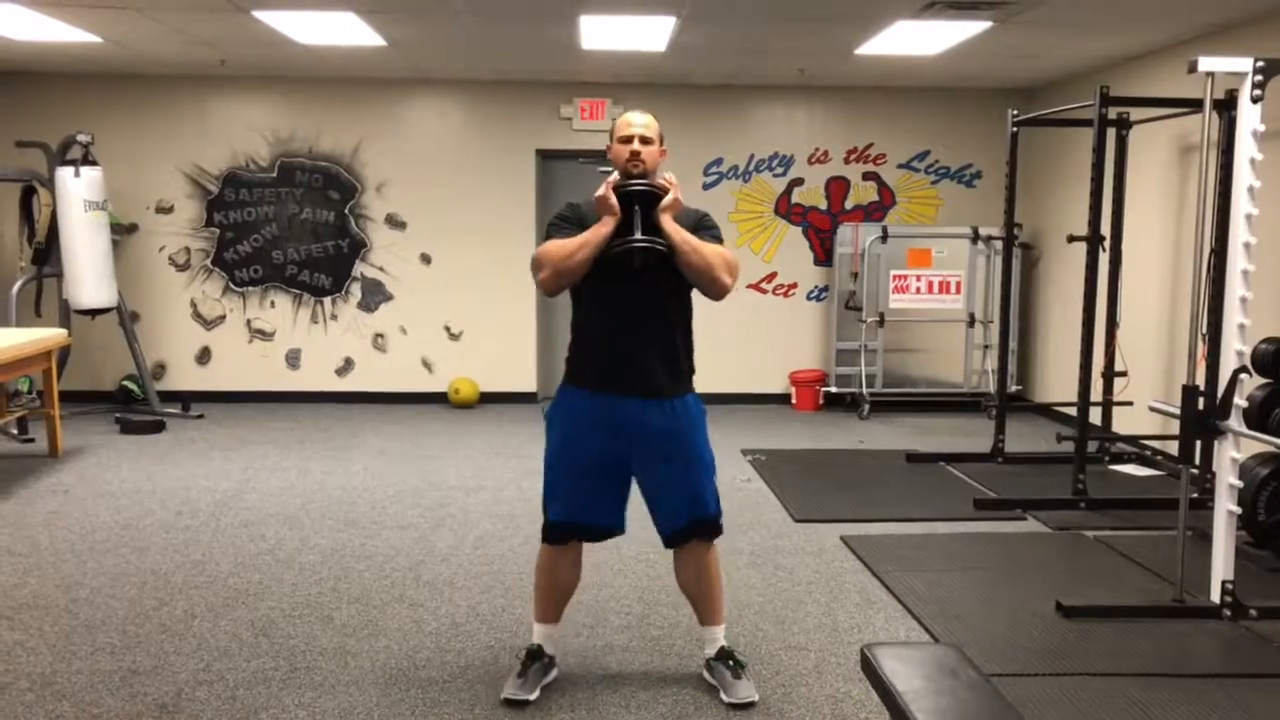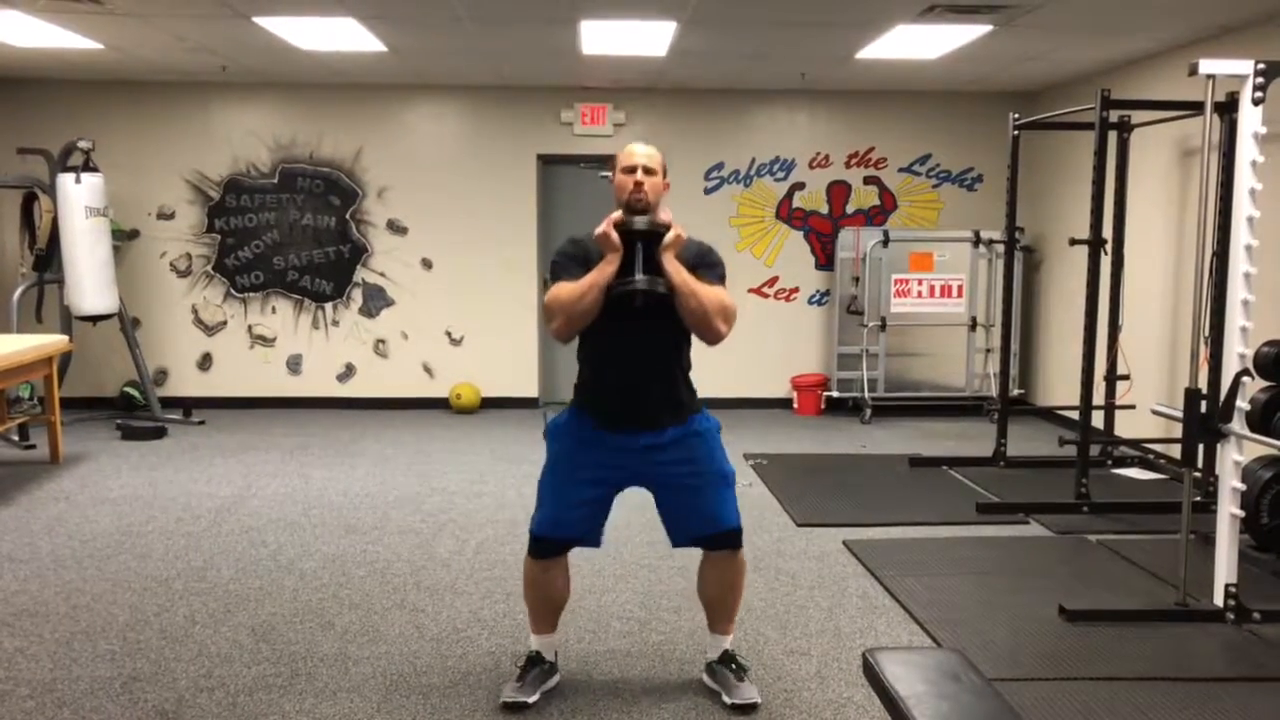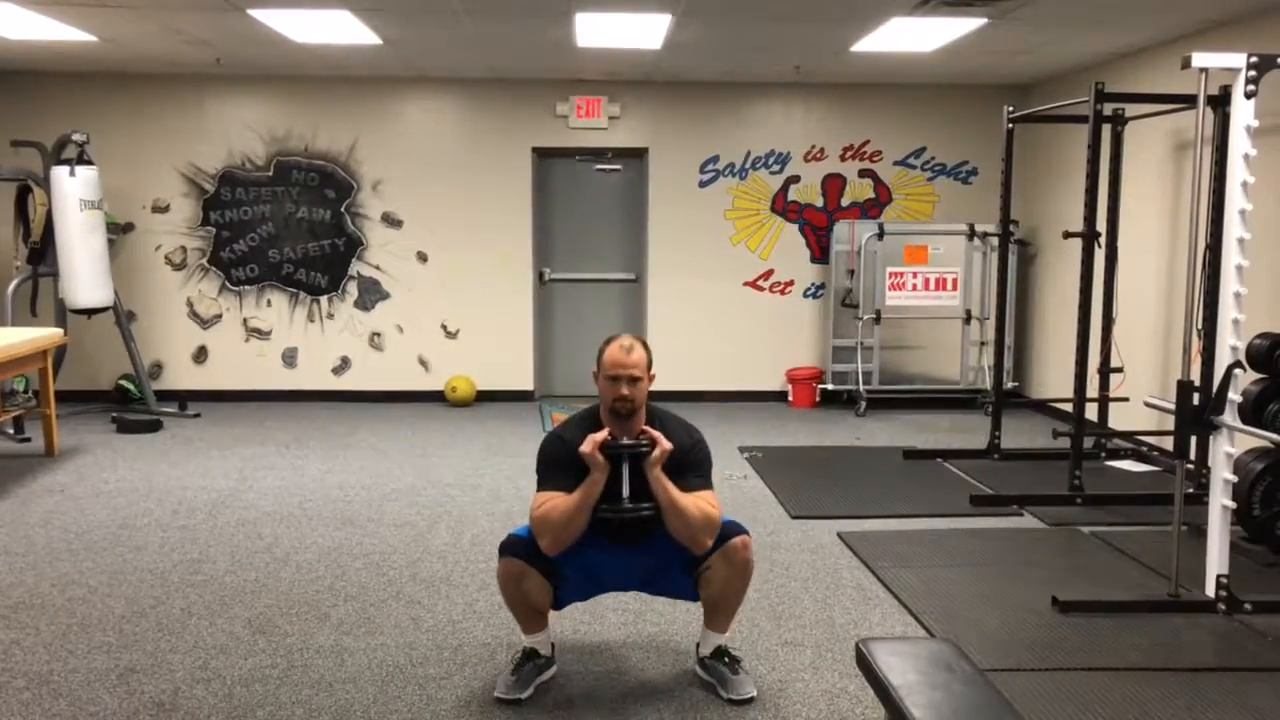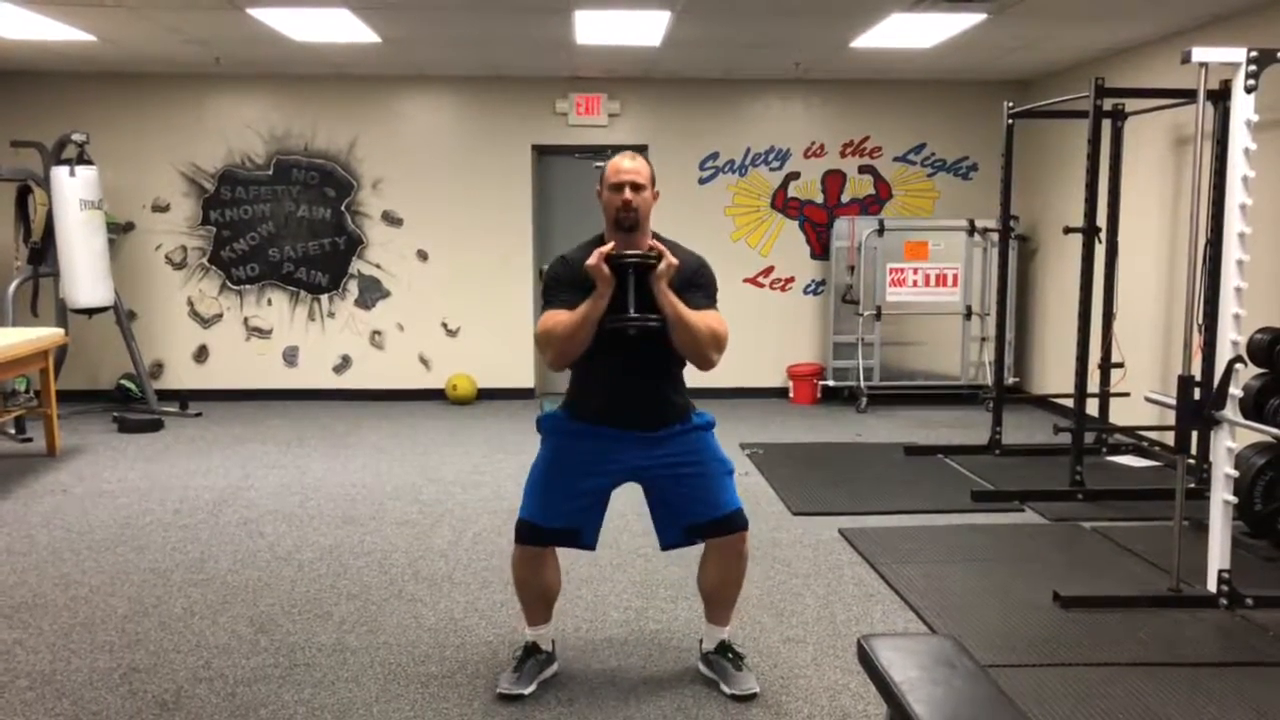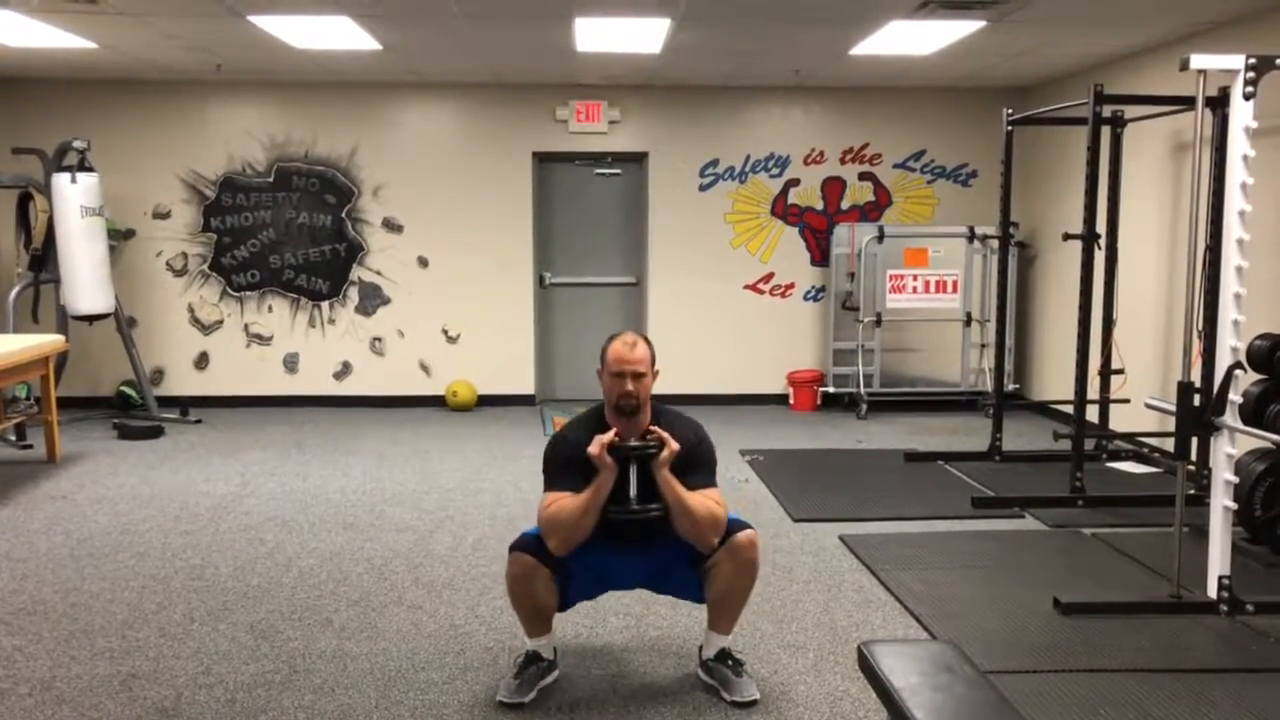
dt=1s
person 1, frame 1
left shoulder: (693, 220)
right shoulder: (580, 215)
left elbow: (721, 282)
right elbow: (548, 277)
left wrist: (667, 220)
right wrist: (607, 220)
left hip: (669, 403)
right hip: (587, 400)
left knee: (694, 530)
right knee: (564, 530)
left ankle: (717, 652)
right ankle: (542, 650)
person 1, frame 2
left shoulder: (696, 254)
right shoulder: (580, 251)
left elbow: (716, 327)
right elbow: (561, 324)
left wrist: (669, 259)
right wrist: (610, 259)
left hip: (678, 428)
right hip: (592, 428)
left knee: (724, 539)
right knee: (547, 543)
left ankle: (720, 656)
right ankle: (543, 657)
person 1, frame 3
left shoulder: (682, 440)
right shoulder: (565, 442)
left elbow: (702, 539)
right elbow: (549, 541)
left wrist: (655, 473)
right wrist: (596, 475)
left hip: (663, 552)
right hip: (586, 553)
left knee: (735, 546)
right knee: (515, 557)
left ankle: (712, 651)
right ankle: (538, 652)
person 1, frame 4
left shoulder: (687, 266)
right shoulder: (571, 268)
left elbow: (709, 355)
right elbow: (554, 356)
left wrist: (662, 289)
right wrist: (601, 291)
left hip: (673, 431)
right hip: (586, 431)
left knee: (728, 534)
right knee: (533, 539)
left ankle: (716, 646)
right ankle: (539, 647)
person 1, frame 5
left shoulder: (687, 437)
right shoulder: (572, 442)
left elbow: (708, 536)
right elbow: (557, 541)
left wrist: (663, 473)
right wrist: (604, 476)
left hip: (667, 550)
right hip: (592, 551)
left knee: (742, 543)
right knee: (524, 559)
left ankle: (715, 654)
right ankle: (540, 655)
